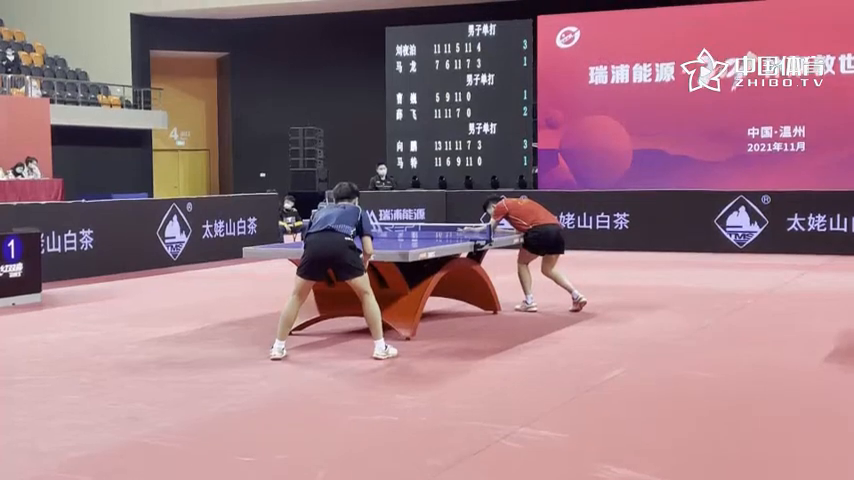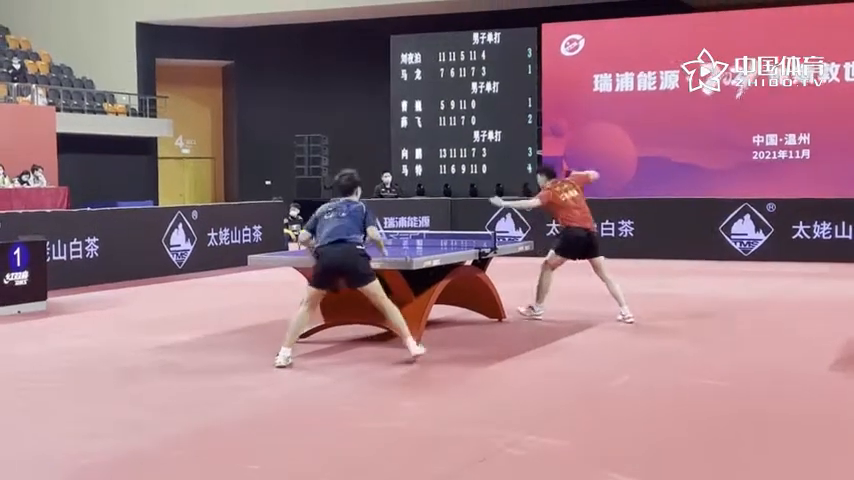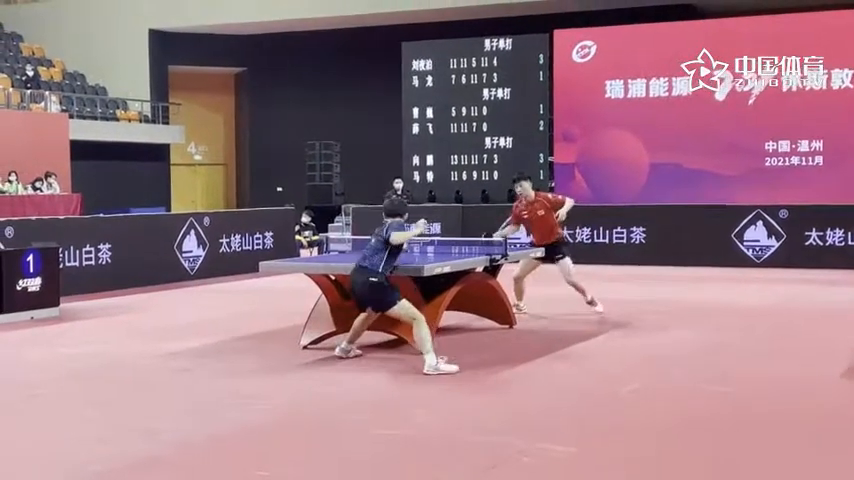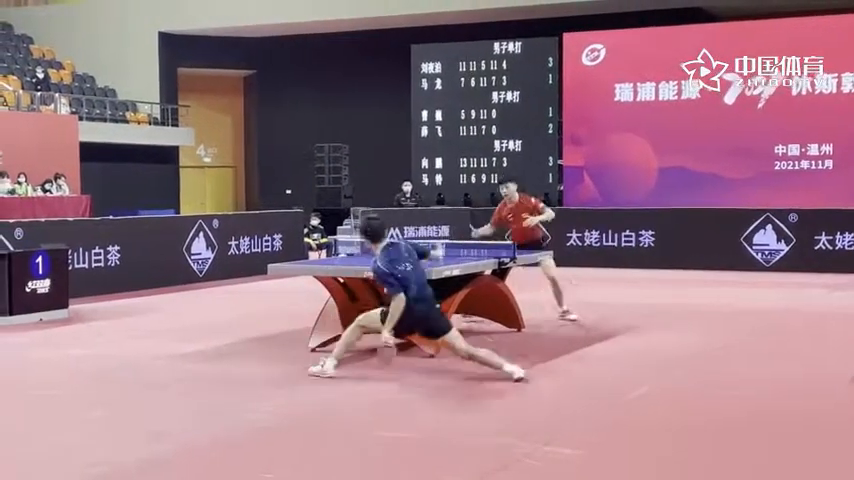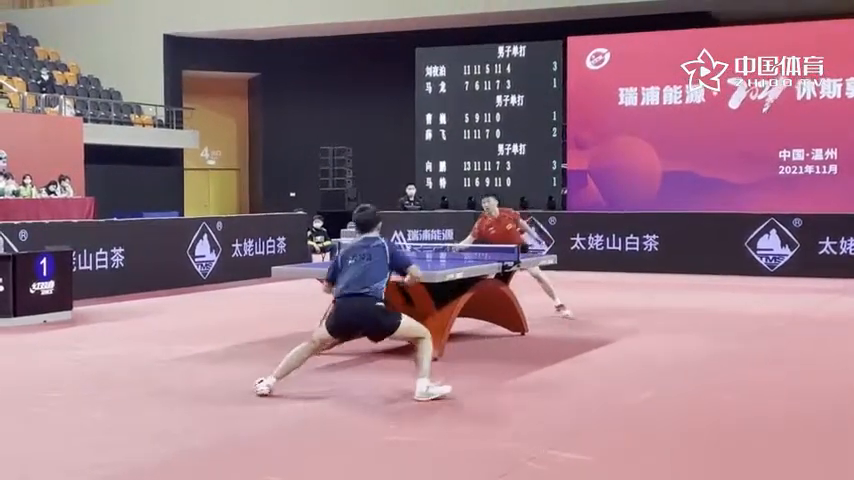
dt=1s
person 1, frame 1
left shoulder: (321, 212)
right shoulder: (358, 211)
left elbow: (308, 239)
right elbow: (368, 250)
left wrist: (323, 266)
right wrist: (362, 265)
left hip: (314, 245)
right hip: (341, 245)
left knee: (297, 296)
right knee: (366, 294)
left ankle: (278, 347)
right ankle: (380, 347)
person 1, frame 2
left shoulder: (323, 209)
right shoulder: (361, 207)
left elbow: (303, 238)
right elbow: (374, 235)
left wrist: (317, 248)
right wrist: (382, 248)
left hip: (325, 257)
right hip: (352, 255)
left knee: (307, 305)
right knee: (382, 301)
left ankle: (285, 353)
right ankle: (411, 345)
person 1, frame 3
left shoulder: (381, 228)
right shoulder: (397, 224)
right elbow: (394, 239)
right wrist: (417, 230)
left hip: (357, 279)
right hip: (372, 281)
left knee: (371, 312)
right knee: (417, 319)
left ankle: (345, 348)
right ankle: (432, 362)
person 1, frame 4
left shoulder: (379, 266)
right shoulder: (405, 246)
left elbow: (399, 299)
right elbow: (431, 255)
left wrist: (387, 330)
left hip: (408, 314)
right hip: (430, 311)
left knee: (359, 324)
right knee: (466, 351)
left ankle: (329, 365)
right ankle: (509, 368)
person 1, frame 5
left shoulder: (344, 252)
right shoulder: (386, 247)
left elbow: (327, 287)
right elbow: (416, 274)
right wrist: (409, 280)
left hip: (343, 310)
right hip: (371, 309)
left knee: (312, 344)
right knee: (423, 336)
left ankle: (268, 382)
right ankle: (423, 386)
person 2, frame 1
left shoulder: (501, 205)
right shoulder: (518, 203)
left elbow: (488, 229)
left wrist: (474, 230)
left hip: (541, 231)
right hip: (556, 229)
left knee: (522, 263)
right knee: (548, 269)
left ankle: (529, 302)
right ankle: (576, 295)
person 2, frame 2
left shoulder: (548, 192)
right shoulder: (572, 181)
left elbow: (532, 203)
right elbow: (594, 175)
left wrist: (504, 203)
right wrist: (574, 174)
left hip: (572, 234)
right hip: (590, 233)
left knee: (547, 267)
right knee: (604, 275)
left ankle: (536, 309)
right ankle: (625, 311)
person 2, frame 3
left shoulder: (546, 198)
right shoulder: (518, 207)
left elbow: (570, 201)
right elbow: (514, 227)
left wrist: (564, 210)
right wrist: (498, 235)
left hip: (556, 244)
right hip: (537, 246)
left knee: (570, 280)
right knee: (518, 277)
left ankle: (589, 298)
right ankle: (519, 305)
person 2, frame 4
left shoulder: (530, 201)
right shoulder: (501, 209)
left elbow: (551, 214)
right elbow: (491, 228)
left wrist: (538, 218)
right wrist: (477, 232)
left hip: (536, 243)
right hip: (517, 245)
left knee: (552, 276)
left ankle: (564, 310)
person 2, frame 5
left shoulder: (509, 214)
right shoulder: (482, 223)
left elbow: (522, 224)
right elbow: (469, 240)
left wrist: (534, 235)
left knee: (537, 274)
left ankle: (558, 304)
